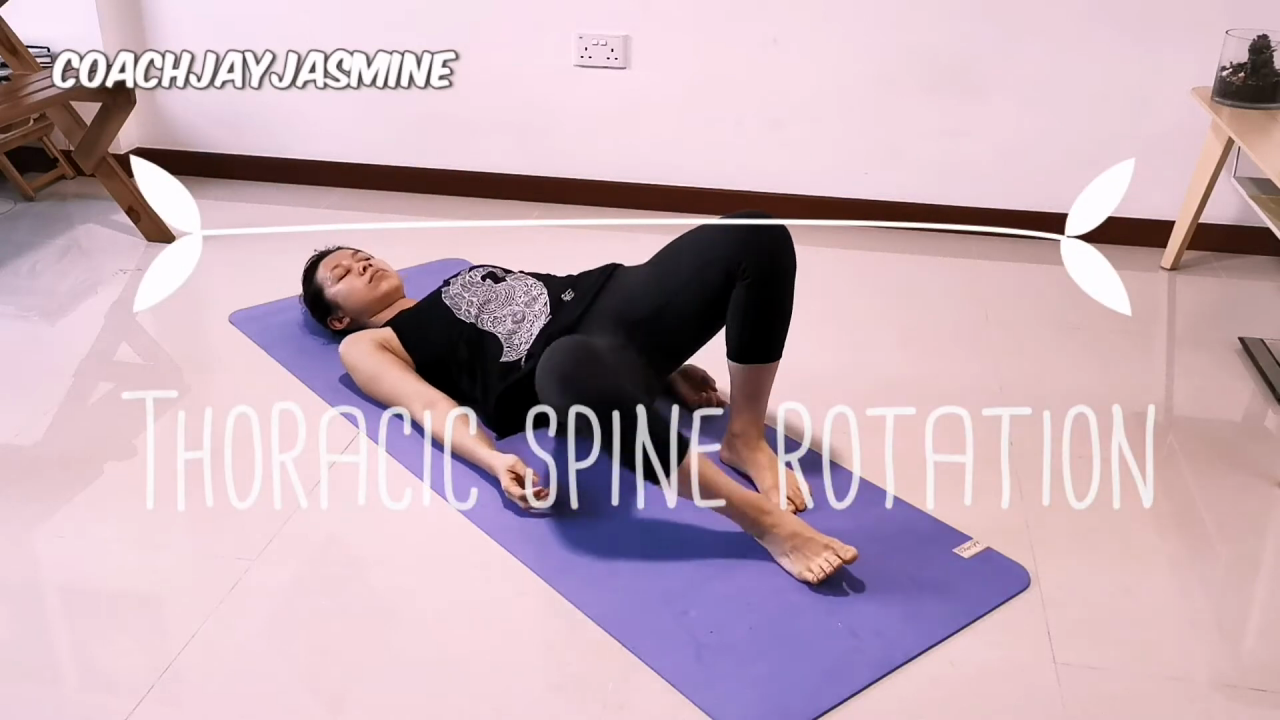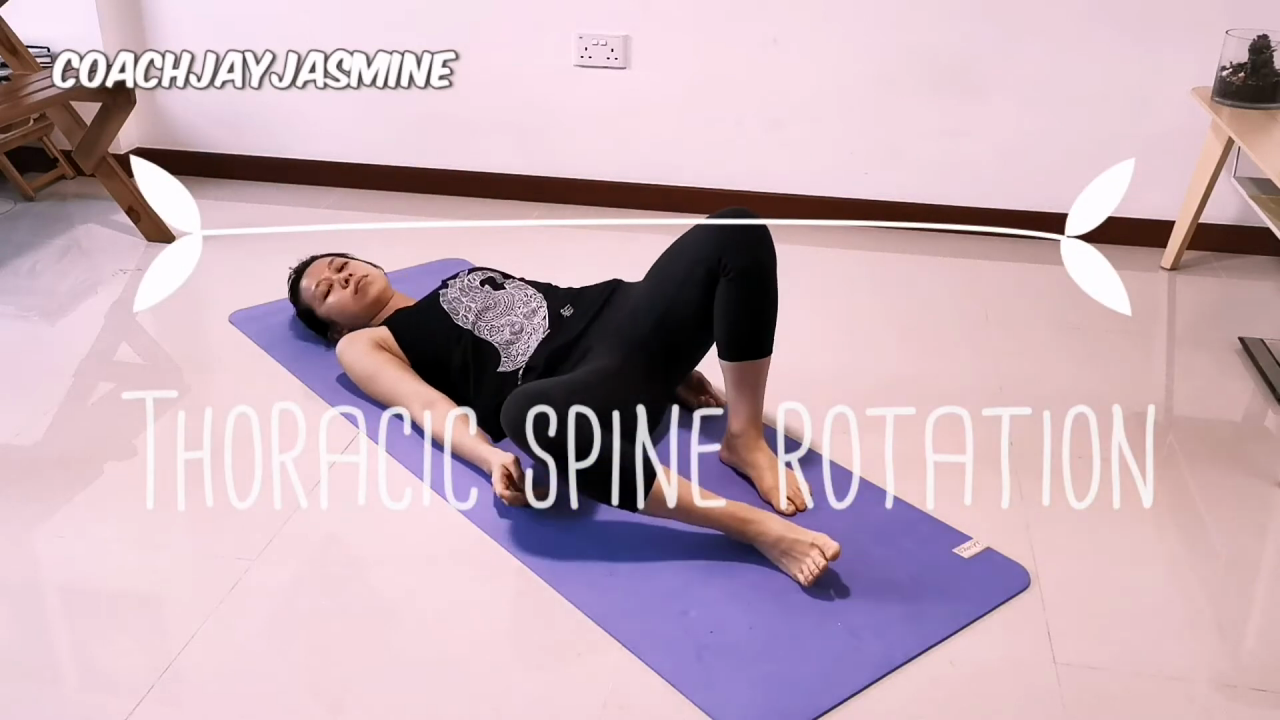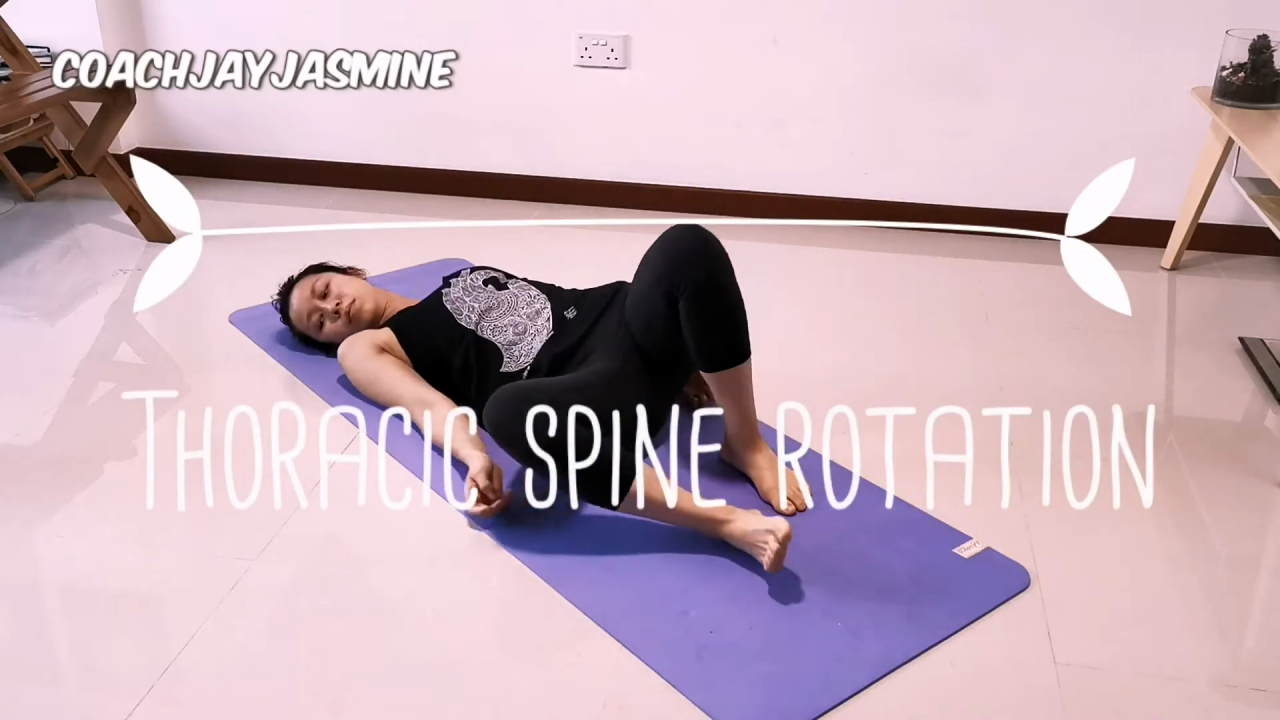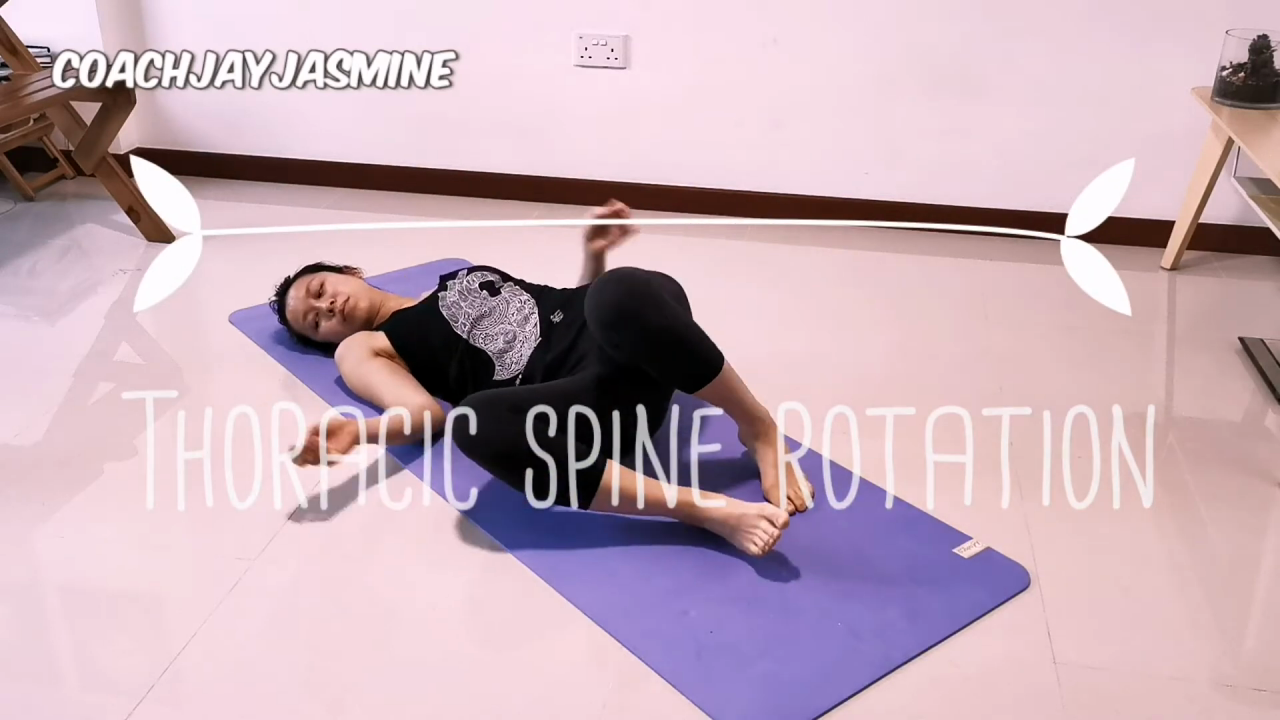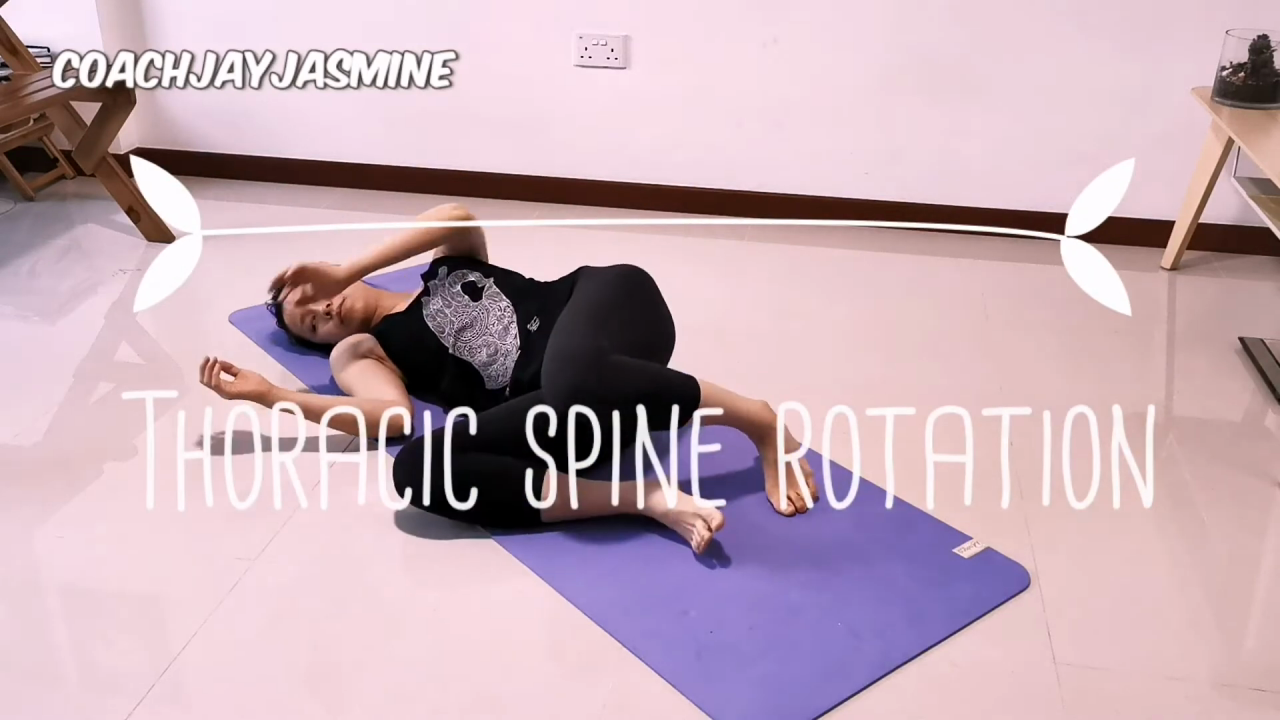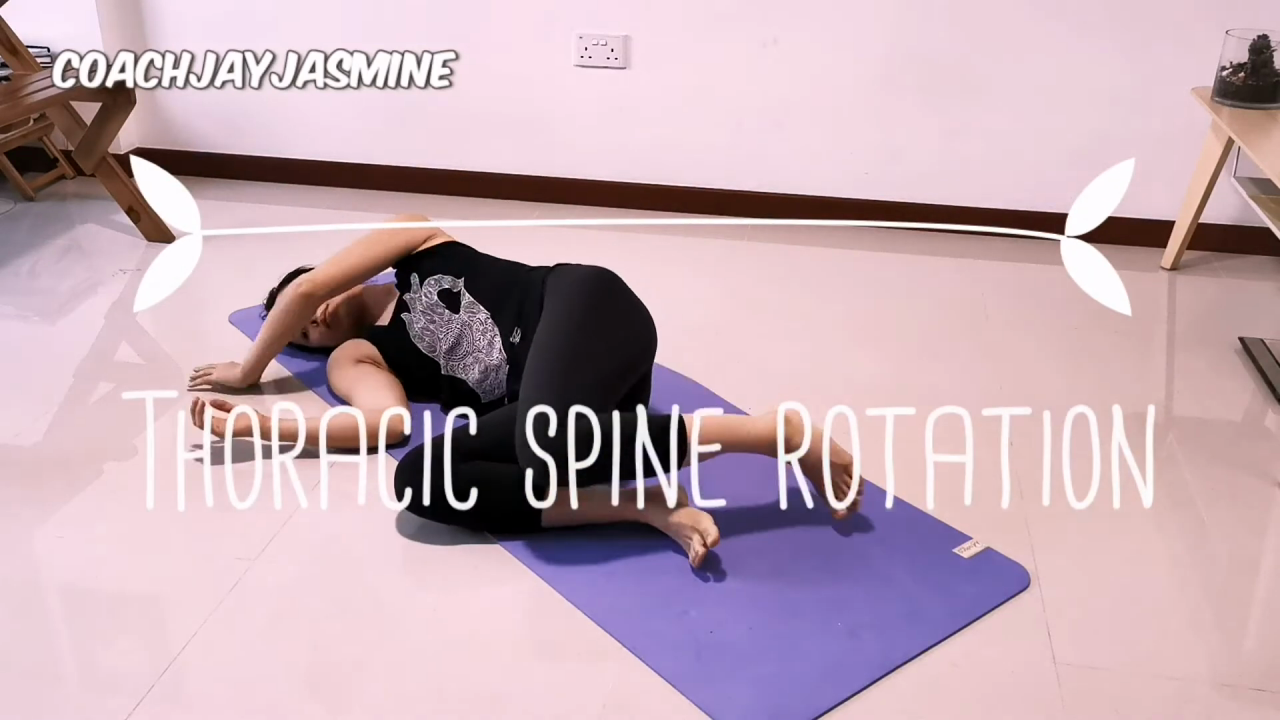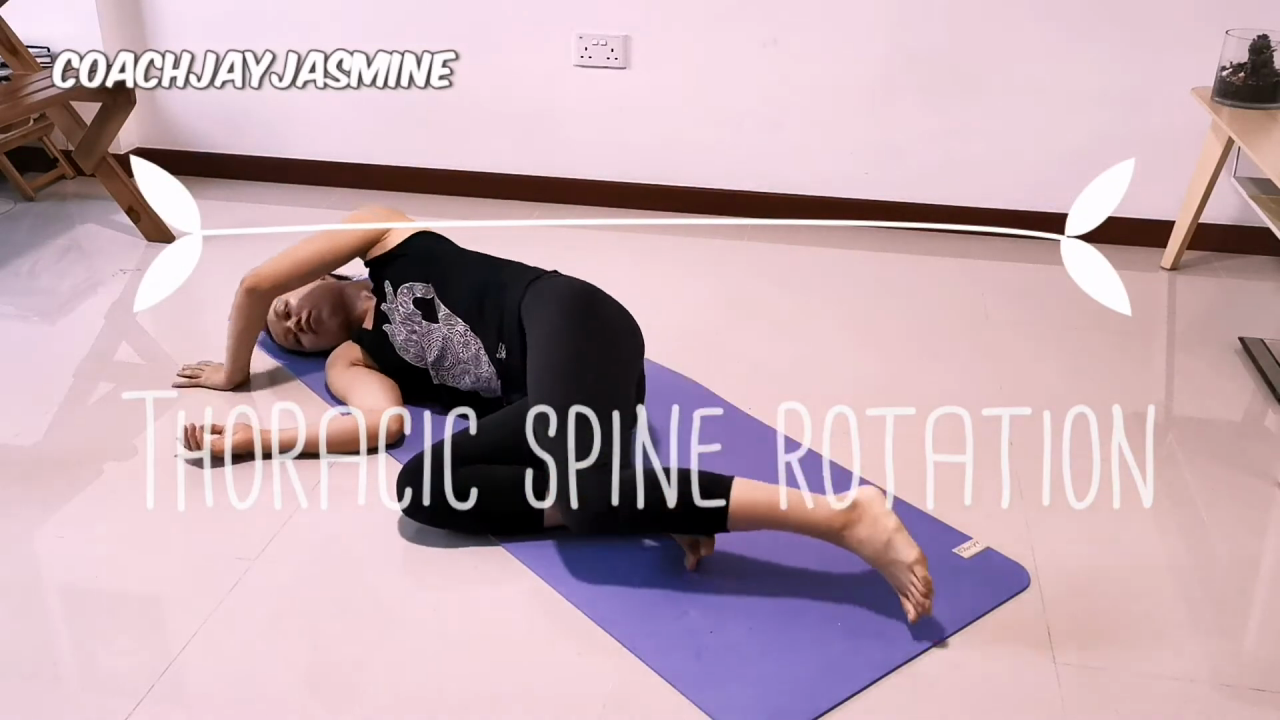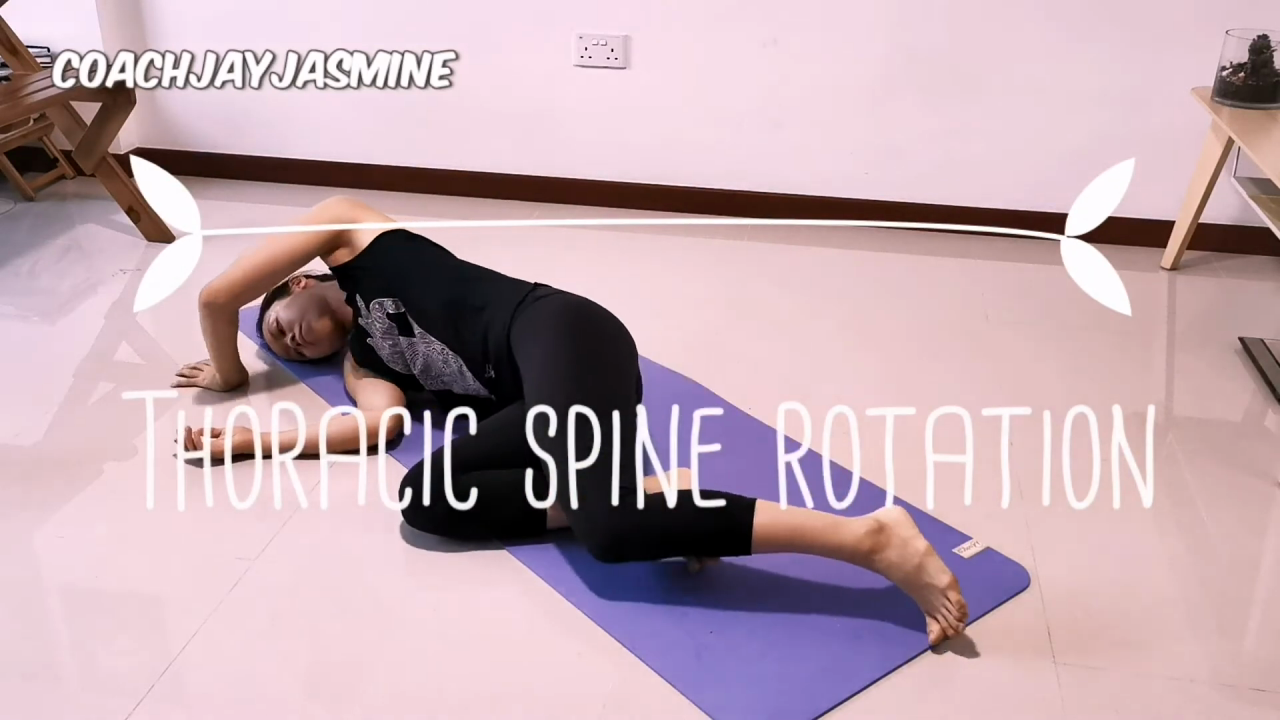
dt=0.3s
person 1, frame 1
left shoulder: (465, 282)
right shoulder: (365, 346)
right elbow: (430, 407)
left wrist: (666, 363)
right wrist: (494, 460)
right hip: (572, 365)
left knee: (757, 236)
right knee: (574, 365)
left ankle: (745, 439)
right ankle: (765, 519)
person 1, frame 2
left shoulder: (463, 278)
right shoulder: (363, 345)
right elbow: (428, 408)
left wrist: (670, 365)
right wrist: (491, 460)
right hip: (579, 383)
left knee: (736, 235)
right knee: (525, 413)
left ankle: (744, 440)
right ankle: (754, 525)
person 1, frame 3
left shoulder: (461, 277)
right shoulder: (364, 349)
right elbow: (430, 405)
left wrist: (689, 340)
right wrist: (473, 460)
right hip: (594, 388)
left knee: (685, 247)
right knee: (506, 411)
left ankle: (746, 442)
right ankle: (725, 521)
person 1, frame 4
left shoulder: (457, 276)
right shoulder: (360, 349)
left elbow: (593, 296)
right elbow: (422, 408)
left wrist: (593, 254)
right wrist: (360, 431)
left hip: (630, 328)
right hip: (591, 393)
left knee: (617, 301)
right knee: (478, 422)
left ankle: (758, 430)
right ankle: (706, 510)
person 1, frame 5
left shoulder: (447, 265)
right shoulder: (355, 354)
left elbow: (461, 221)
right elbow: (390, 414)
left wrist: (337, 274)
right wrist: (269, 395)
right hip: (562, 410)
left knee: (577, 373)
right knee: (415, 468)
left ankle: (755, 419)
right ankle: (644, 499)
person 1, frame 6
left shoulder: (419, 251)
right shoulder: (353, 359)
left elbow: (306, 287)
right elbow: (388, 422)
left wrist: (251, 367)
right wrist: (259, 423)
right hip: (547, 399)
left knee: (546, 439)
right knee: (418, 480)
left ankle: (780, 431)
right ankle: (652, 507)
person 1, frame 7
left shoulder: (380, 232)
right shoulder: (349, 362)
left elbow: (254, 283)
right elbow: (385, 423)
left wrist: (237, 372)
right wrist: (254, 438)
left hip: (562, 317)
right hip: (541, 394)
left knee: (589, 496)
right knee: (423, 489)
left ankle: (843, 518)
right ankle: (645, 501)
person 1, frame 8
left shoulder: (344, 228)
right shoulder: (360, 361)
left elbow: (216, 293)
right elbow: (383, 423)
left wrist: (228, 374)
right wrist: (254, 441)
left hip: (554, 335)
right hip: (537, 398)
left knee: (608, 529)
right knee: (425, 495)
left ankle: (869, 538)
right ankle: (630, 490)
